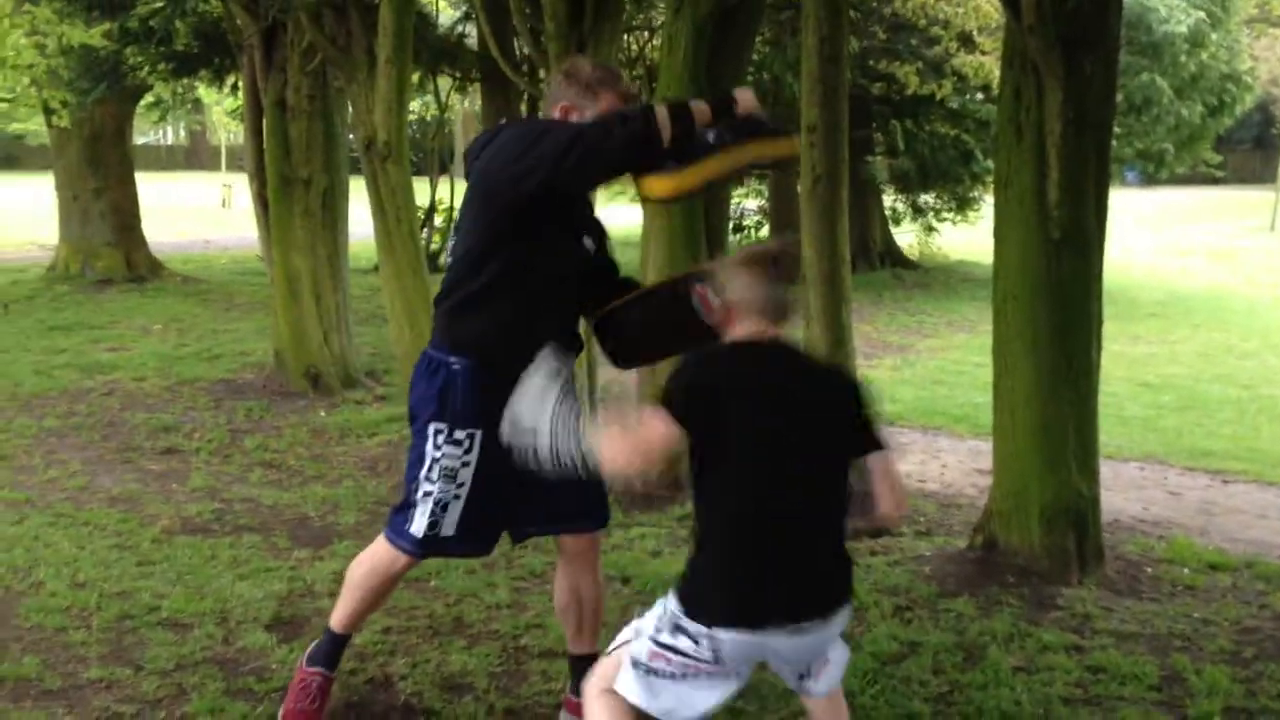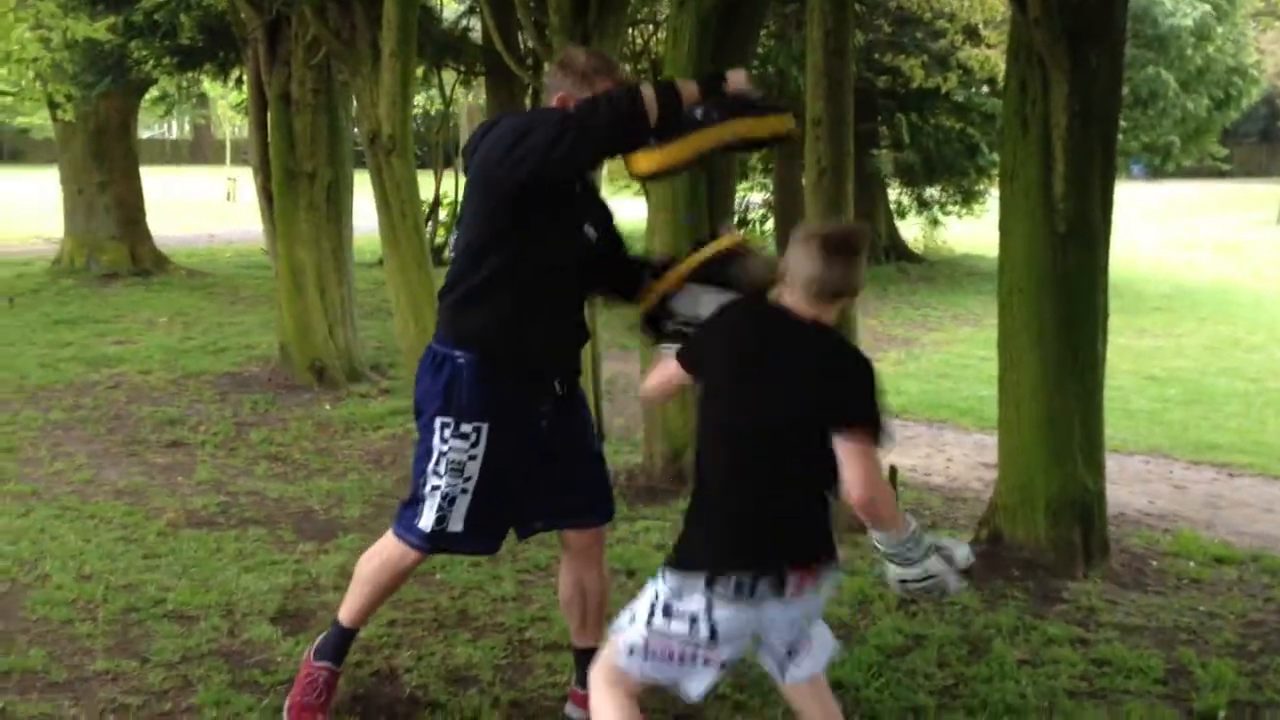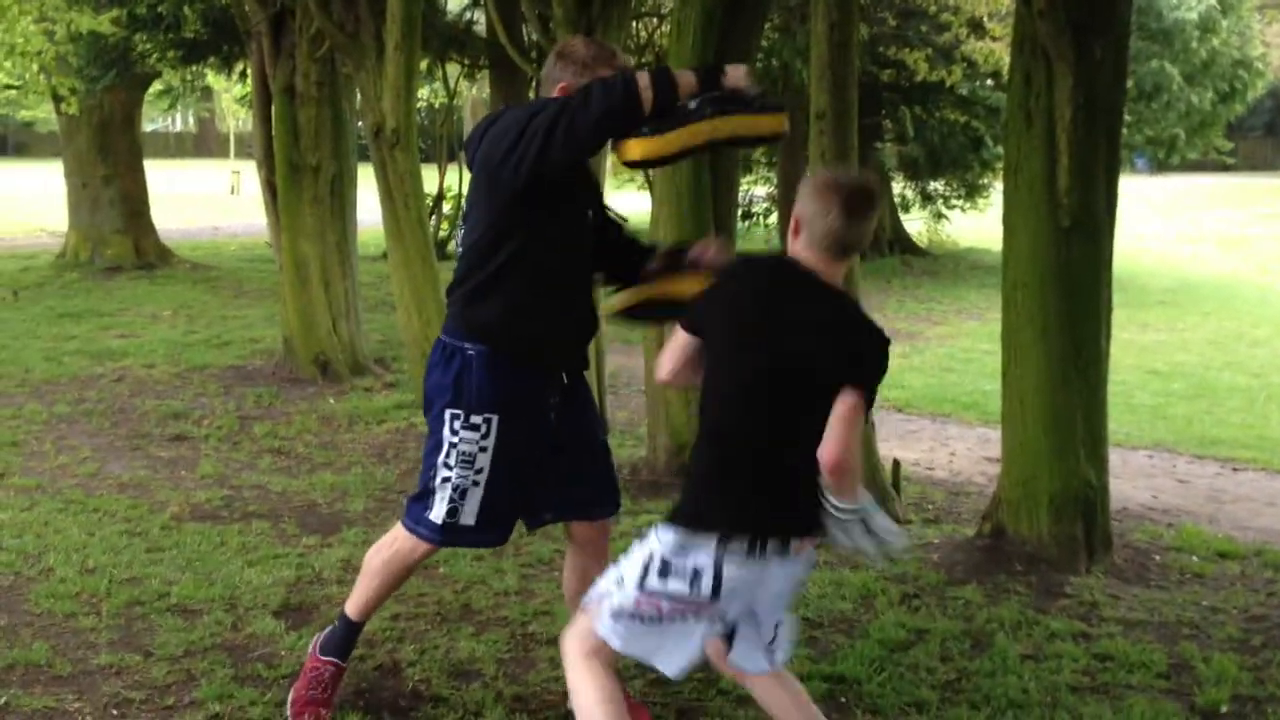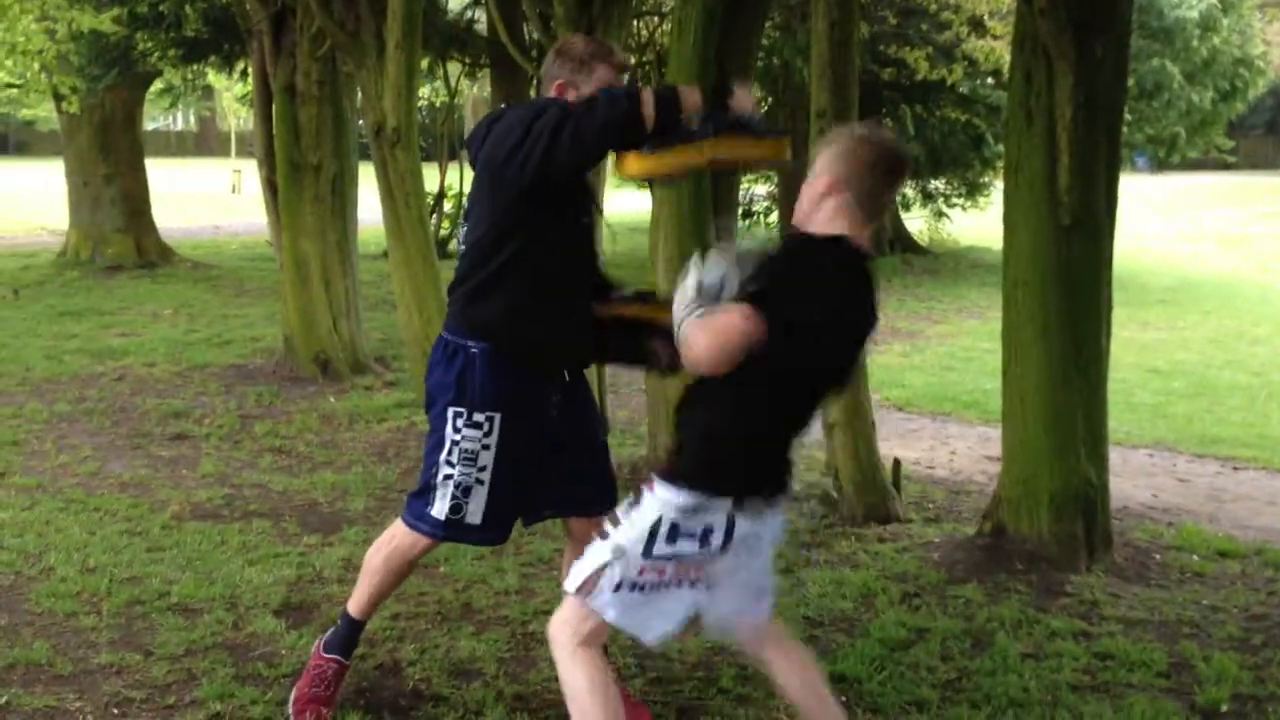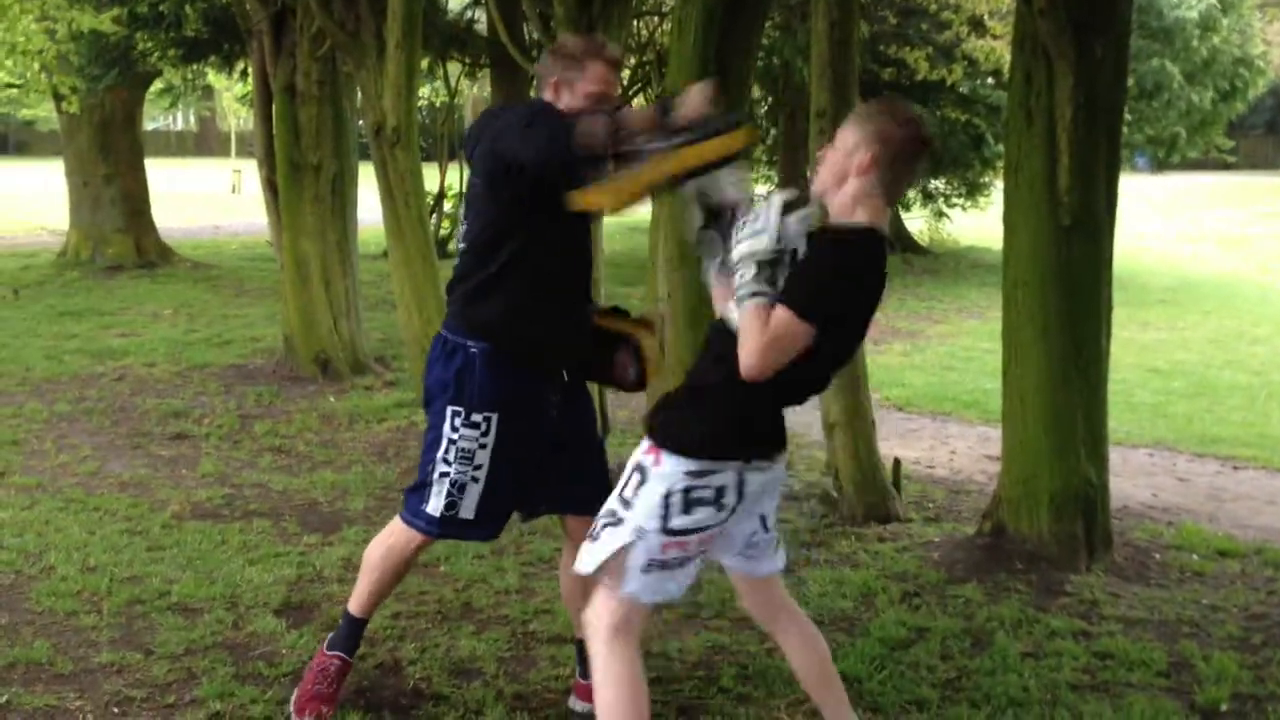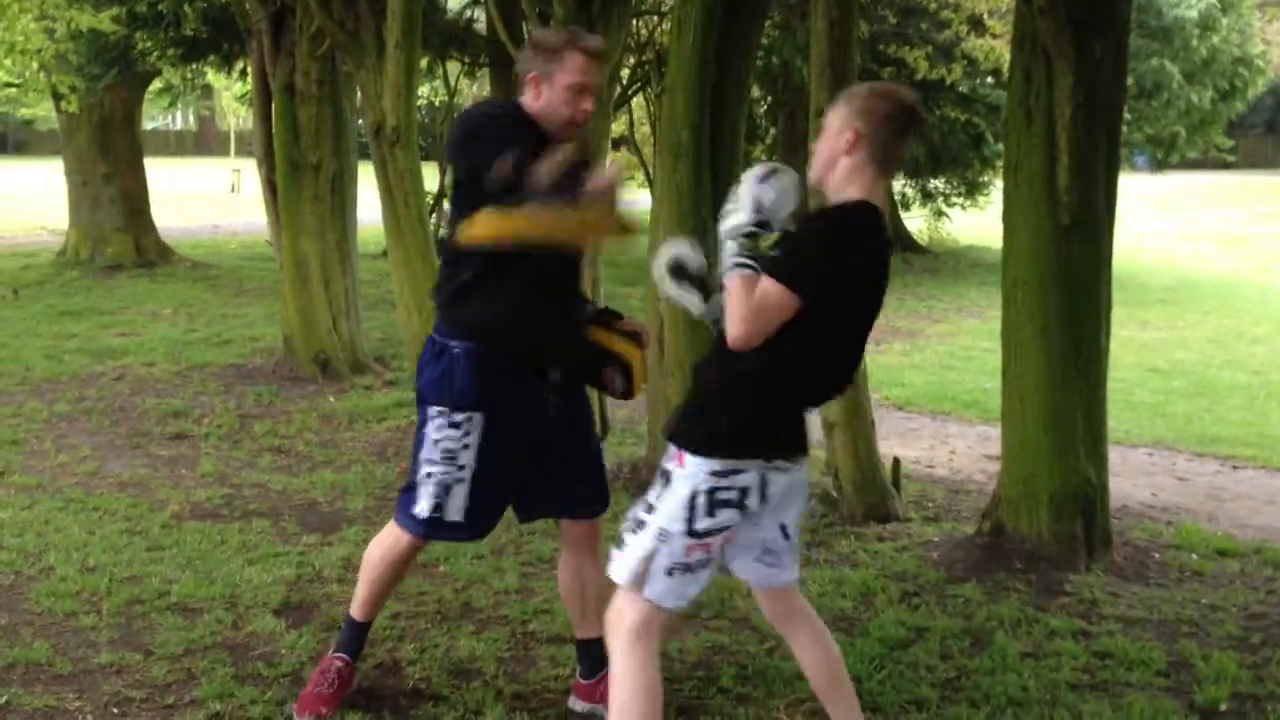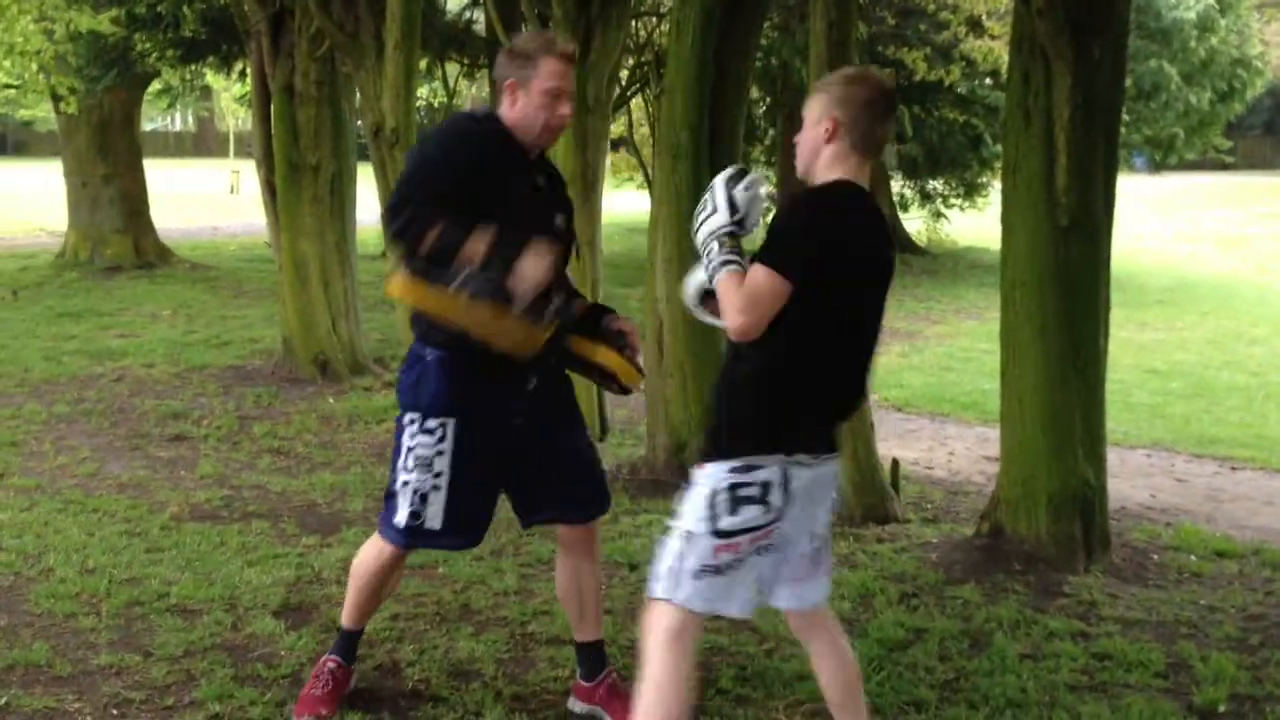
dt=0.1s
person 1, frame 1
left shoulder: (570, 198)
right shoulder: (520, 153)
left elbow: (604, 290)
right elbow: (622, 143)
right wrist: (722, 107)
right hip: (468, 384)
left knee: (581, 539)
right knee: (408, 542)
right ankle: (319, 666)
person 1, frame 2
left shoulder: (572, 187)
right shoulder: (515, 143)
left elbow: (619, 273)
right elbow: (616, 118)
right wrist: (713, 87)
left hip: (550, 382)
right hip: (473, 377)
left knee: (586, 533)
right knee: (418, 534)
right ankle: (324, 661)
person 1, frame 3
left shoulder: (572, 174)
right shoulder: (520, 134)
left elbow: (619, 255)
right elbow: (611, 105)
left wrist: (692, 256)
right wrist: (710, 80)
left hip: (557, 374)
right hip: (483, 369)
left knee: (591, 526)
right knee: (427, 528)
right ankle: (330, 654)
person 1, frame 4
left shoulder: (569, 171)
right shoulder: (521, 134)
right elbow: (603, 115)
right wrist: (716, 100)
left hip: (555, 373)
right hip: (487, 366)
left knee: (589, 522)
right knee: (428, 523)
right ankle: (334, 652)
person 1, frame 5
left shoulder: (566, 175)
right shoulder: (512, 131)
right elbow: (572, 136)
left wrist: (606, 336)
right wrist: (665, 116)
left hip: (553, 372)
right hip: (484, 365)
left knee: (586, 520)
right knee: (424, 522)
right ankle: (336, 654)
person 1, frame 6
left shoulder: (555, 165)
right shoulder: (492, 126)
right elbow: (486, 174)
right wrist: (578, 182)
left hip: (551, 373)
right hip: (474, 366)
left knee: (583, 522)
right knee: (416, 525)
right ankle: (341, 659)
person 1, frame 7
left shoulder: (544, 180)
right shoulder: (461, 144)
right elbow: (408, 218)
left wrist: (597, 321)
left hip: (534, 380)
right hip: (453, 376)
left knee: (579, 526)
right knee: (401, 534)
right ankle: (337, 662)
person 2, frame 1
left shoulder: (708, 370)
right shoulder: (837, 384)
left elbow: (633, 460)
right elbow: (892, 503)
left wrist: (567, 429)
left hip: (723, 613)
right hip: (824, 607)
right knee: (815, 668)
person 2, frame 2
left shoulder: (739, 319)
right shoulder: (849, 367)
left elbow: (653, 386)
right elbow: (863, 492)
right wrist: (916, 549)
left hip: (713, 582)
right hip: (801, 578)
left knee: (610, 679)
right knee: (799, 668)
person 2, frame 3
left shoulder: (741, 279)
right shoulder: (864, 339)
left elbow: (669, 373)
right elbow: (834, 456)
right wrist: (857, 512)
left hip: (709, 534)
right hip: (787, 544)
left knee: (582, 646)
right knee: (748, 663)
person 2, frame 4
left shoulder: (804, 260)
right shoulder: (856, 295)
left elbow: (705, 353)
left wrist: (689, 306)
left hip: (702, 493)
right hip: (758, 498)
left knee: (573, 632)
right knee: (757, 632)
person 2, frame 5
left shoulder: (838, 253)
right shoulder: (858, 256)
left elbow: (755, 359)
left wrist: (748, 263)
left hip: (699, 453)
right hip: (752, 457)
left knee: (609, 621)
right knee: (768, 602)
person 2, frame 6
left shoulder: (832, 229)
right shoulder: (869, 238)
left elbow: (742, 329)
left wrist: (738, 236)
left hip: (722, 454)
right hip: (776, 453)
left knee: (631, 624)
right knee: (786, 607)
person 2, frame 7
left shoulder: (816, 209)
right shoulder: (869, 228)
left elbow: (744, 319)
left wrist: (717, 238)
right wrist: (727, 270)
left hip: (751, 458)
right hip: (811, 456)
left knee: (669, 627)
right knee: (810, 616)
